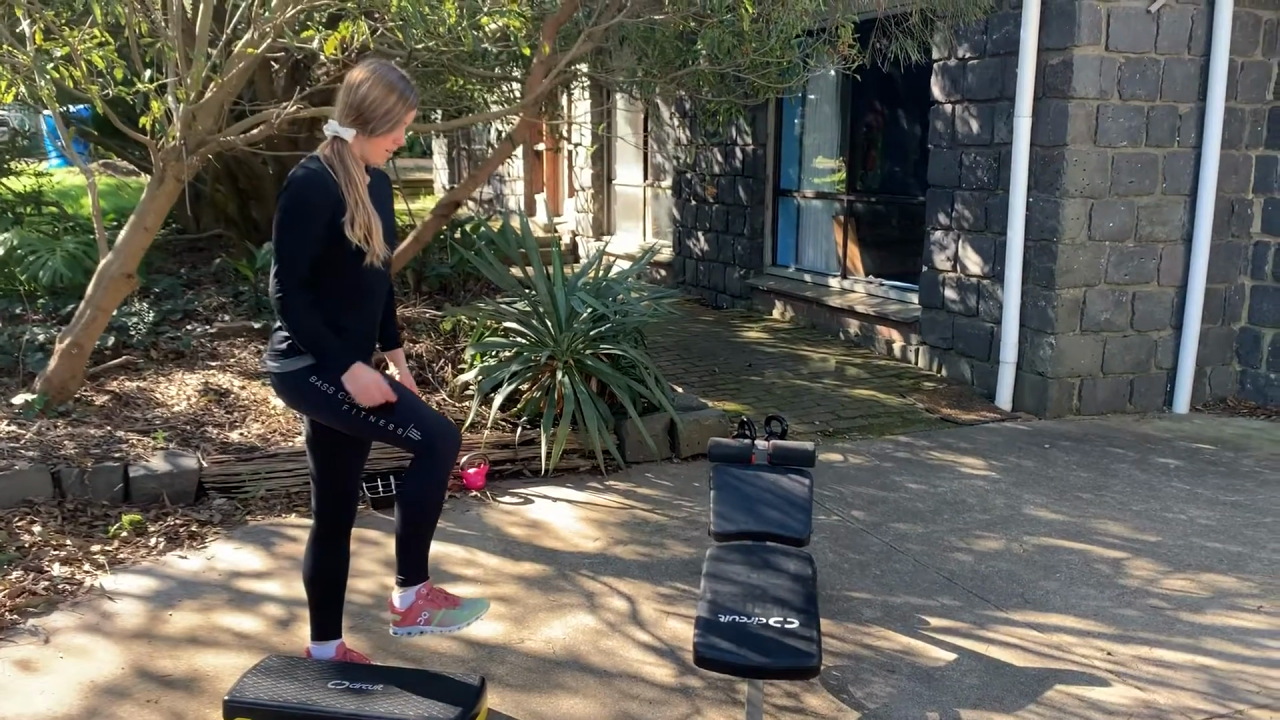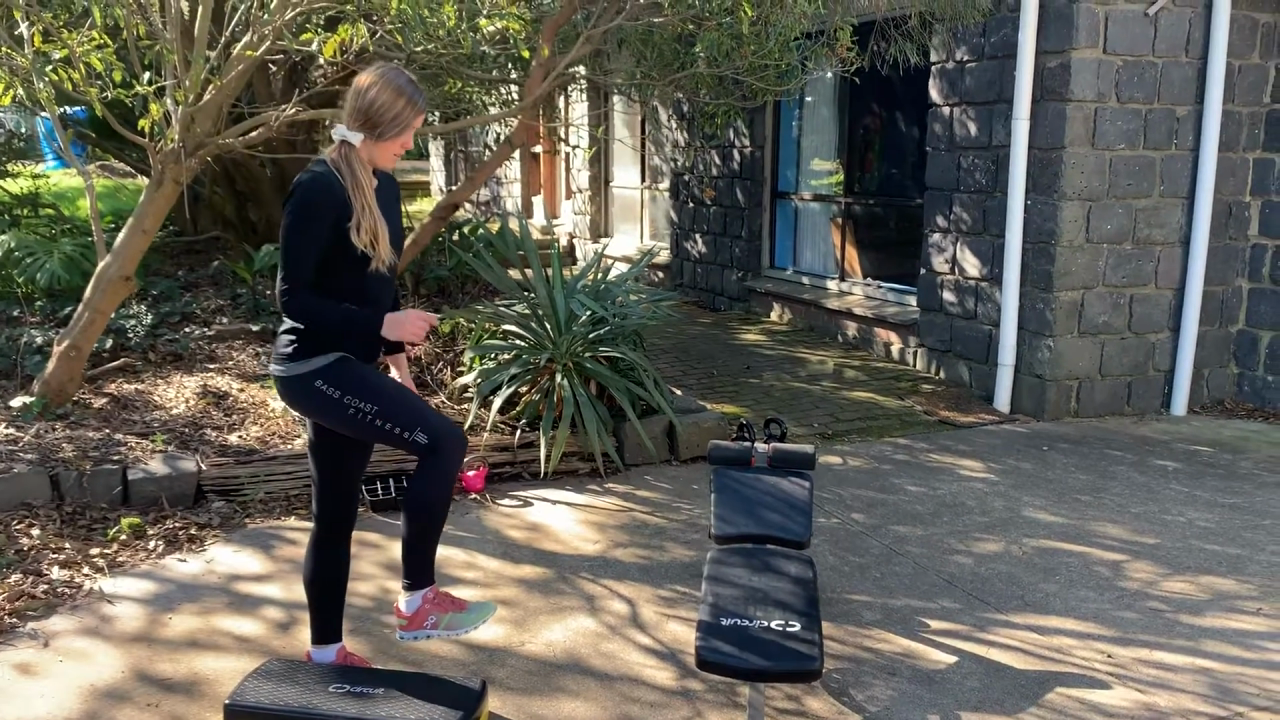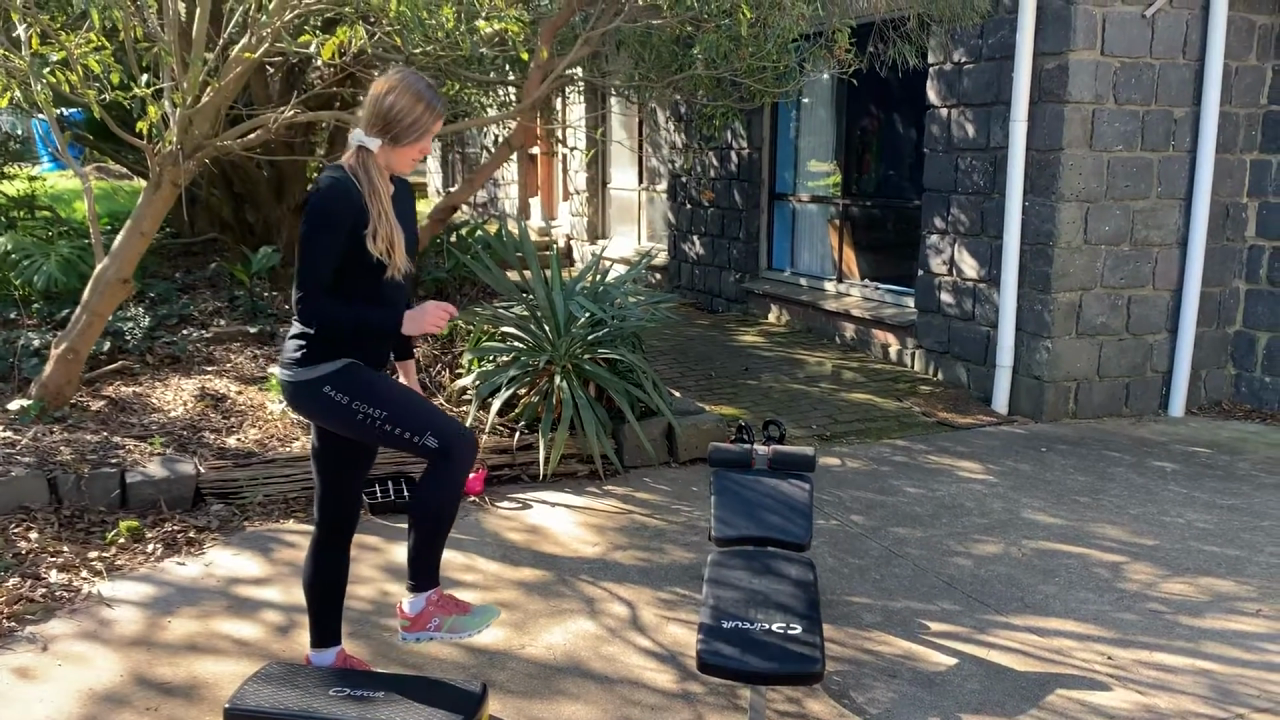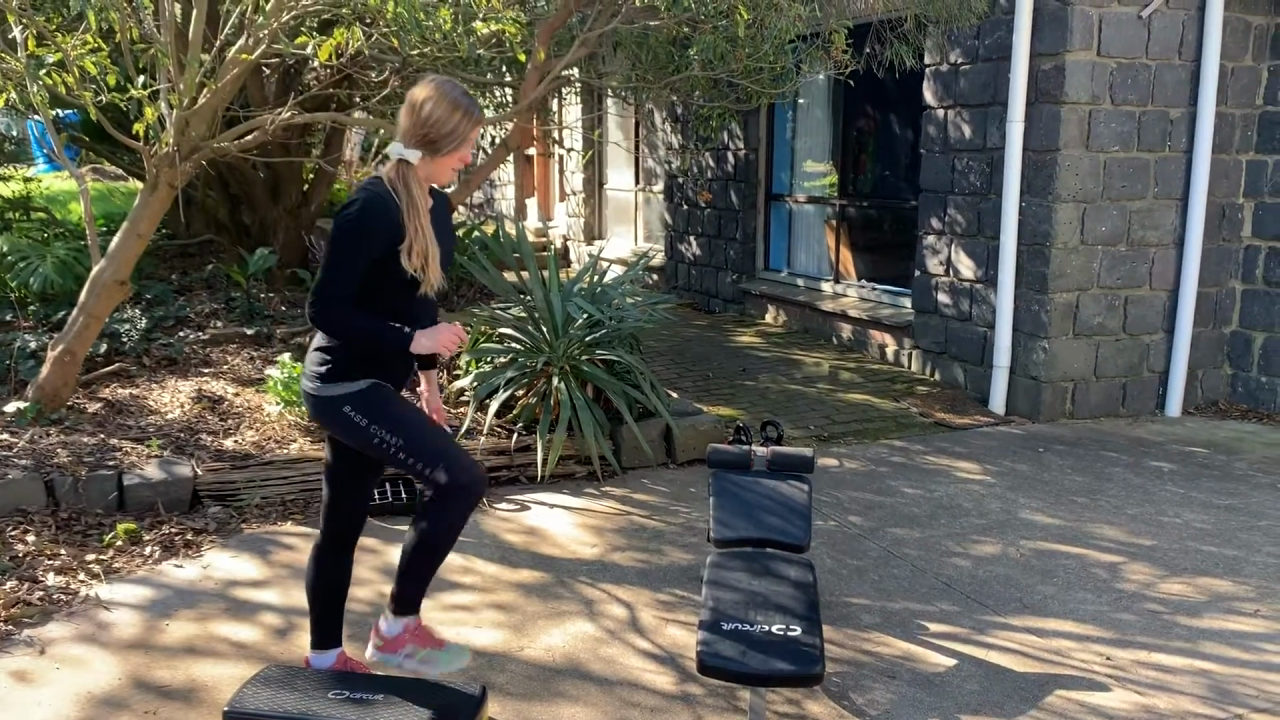
dt=0.2s
person 1, frame 1
left shoulder: (375, 183)
right shoulder: (311, 185)
right elbow: (286, 295)
left wrist: (393, 358)
right wrist: (346, 367)
left hip: (342, 363)
right hip: (309, 363)
left knee: (336, 508)
right knee: (438, 438)
left ankle: (326, 646)
right ankle: (411, 595)
person 1, frame 2
left shoulder: (383, 186)
right shoulder: (319, 189)
right elbow: (293, 298)
left wrist: (396, 360)
right wrist: (383, 326)
left hip: (346, 366)
right hip: (312, 367)
left knee: (337, 511)
right knee: (444, 441)
left ankle: (326, 651)
right ankle: (417, 601)
person 1, frame 3
left shoulder: (397, 192)
right shoulder: (336, 196)
right elbow: (310, 304)
left wrist: (406, 364)
right wrist: (405, 322)
left hip: (355, 371)
right hip: (320, 373)
left knee: (338, 514)
right knee: (455, 445)
left ankle: (325, 653)
right ankle: (421, 601)
person 1, frame 4
left shoulder: (433, 203)
right shoulder: (371, 207)
right elbow: (329, 312)
left wrist: (425, 381)
right wrist: (415, 341)
left hip: (374, 384)
right hip: (345, 388)
left knee: (343, 521)
right knee: (460, 484)
left ankle: (327, 653)
right ankle: (398, 628)
